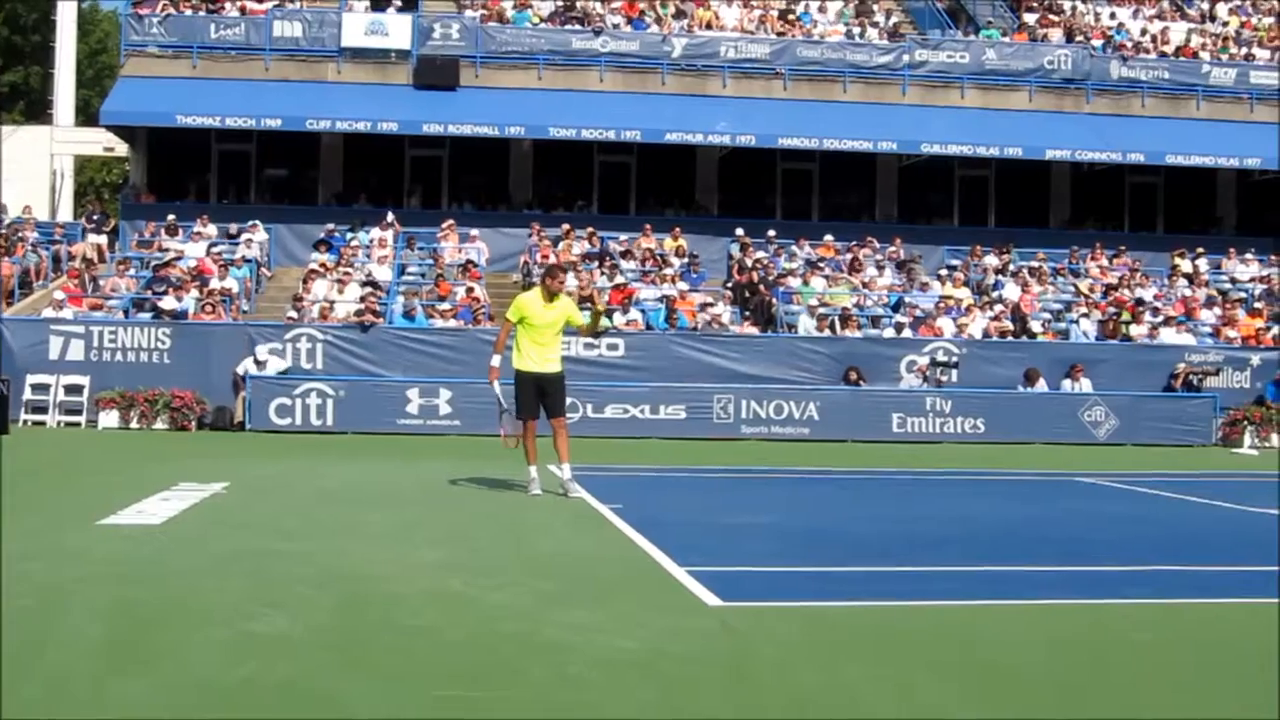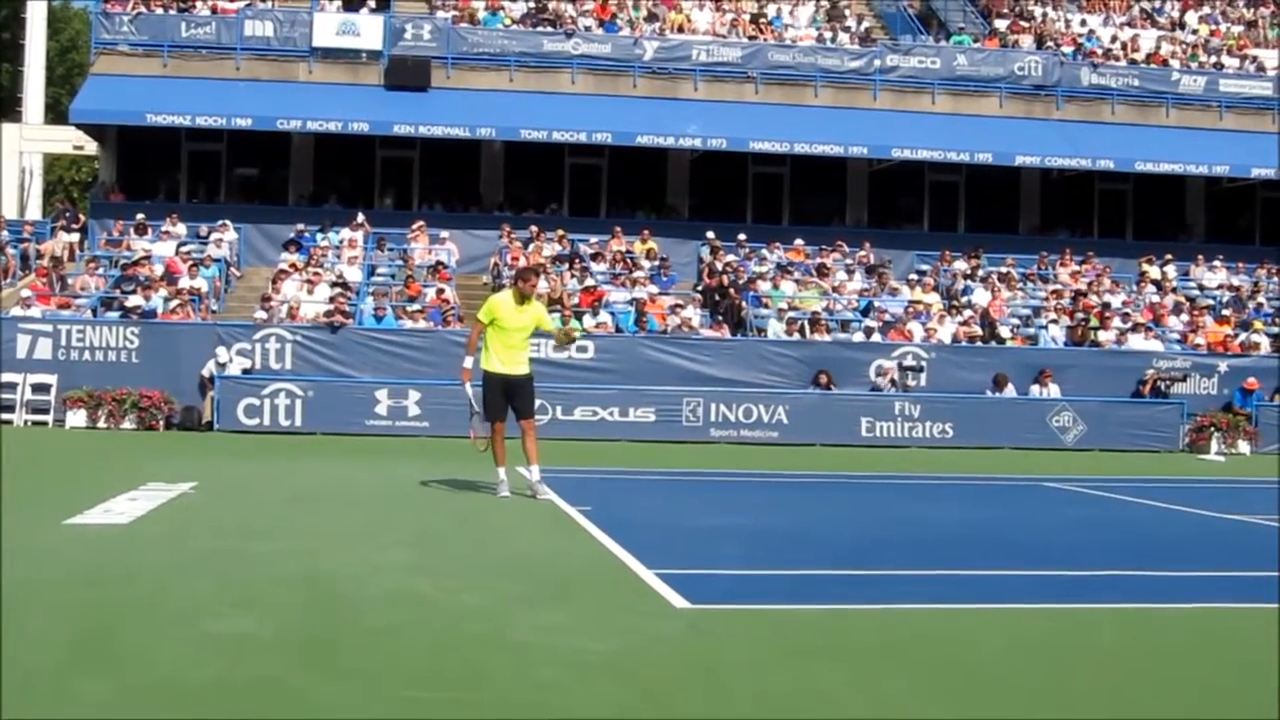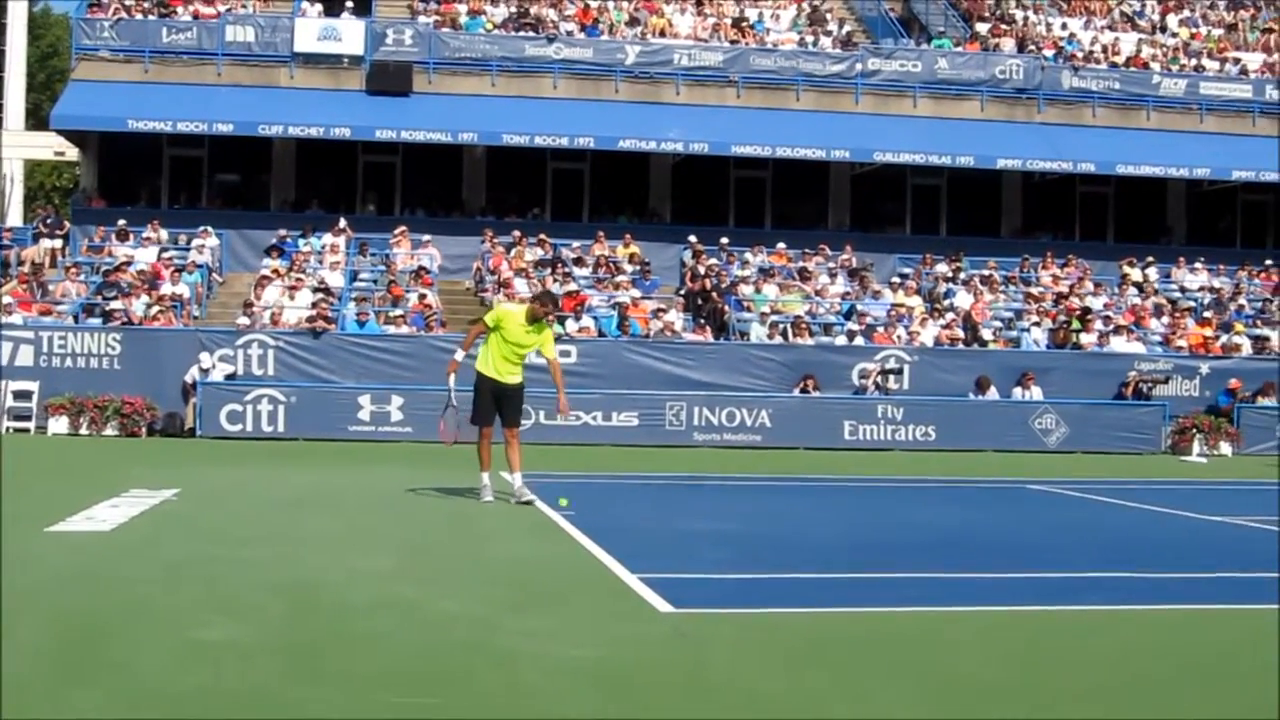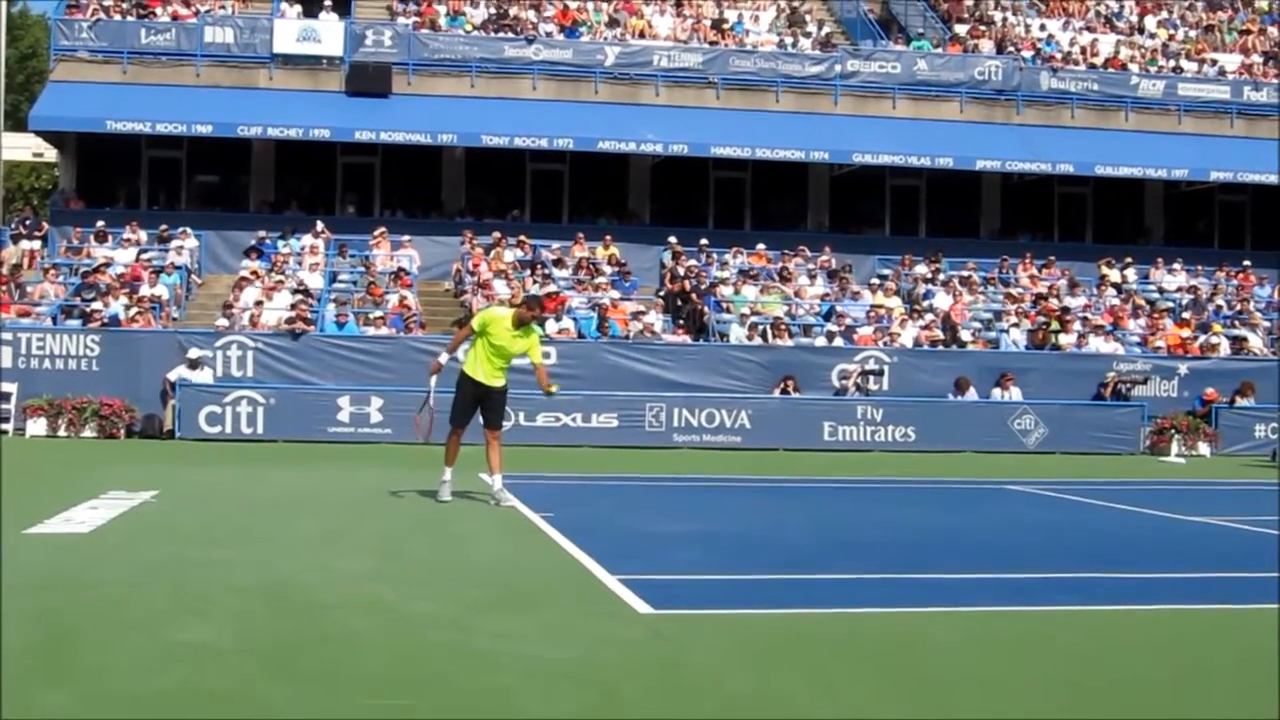
dt=1s
person 1, frame 1
left shoulder: (566, 303)
right shoulder: (524, 300)
left elbow: (585, 330)
right elbow: (504, 331)
left wrist: (596, 317)
right wrist: (495, 364)
left hip: (553, 372)
right hip: (526, 372)
left knee: (559, 424)
right knee: (529, 425)
left ankle: (566, 477)
right ankle: (533, 476)
person 1, frame 2
left shoulder: (536, 308)
right shoulder: (496, 301)
left elbow: (555, 335)
right elbow: (476, 332)
left wrist: (566, 335)
right wrist: (467, 365)
left hip: (521, 374)
right hip: (494, 373)
left knee: (528, 426)
right knee: (498, 427)
left ankle: (535, 479)
right ankle: (502, 479)
person 1, frame 3
left shoulder: (545, 331)
right shoulder: (505, 311)
left elbow: (553, 362)
right elbow: (476, 331)
left wrist: (561, 394)
right wrist: (457, 358)
left hip: (513, 383)
right hip: (487, 377)
left knee: (512, 434)
right knee: (485, 432)
left ankle: (518, 486)
right ankle: (485, 483)
person 1, frame 4
left shoulder: (531, 336)
right shoulder: (493, 315)
left elbow: (538, 366)
right elbow: (464, 333)
left wrist: (546, 385)
right wrist: (443, 358)
left hip: (496, 386)
right hip: (470, 379)
left knee: (494, 436)
right knee: (457, 430)
left ankle: (497, 488)
right ankle: (446, 479)
